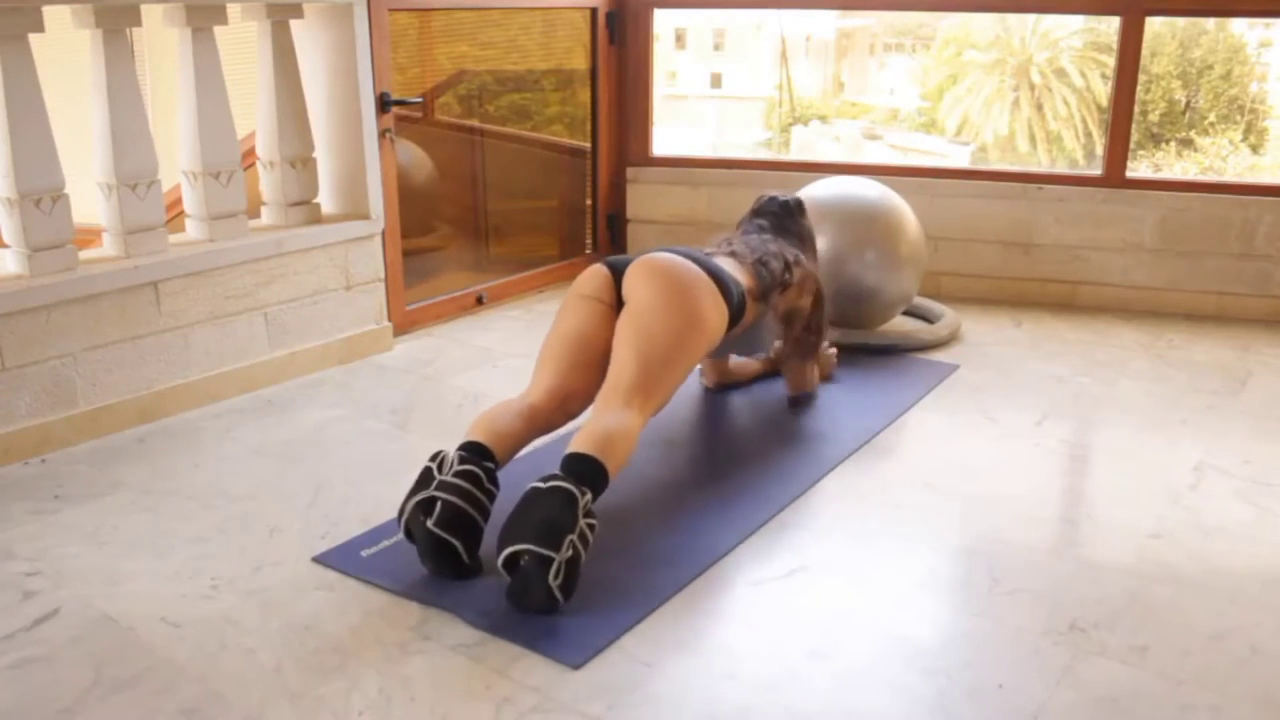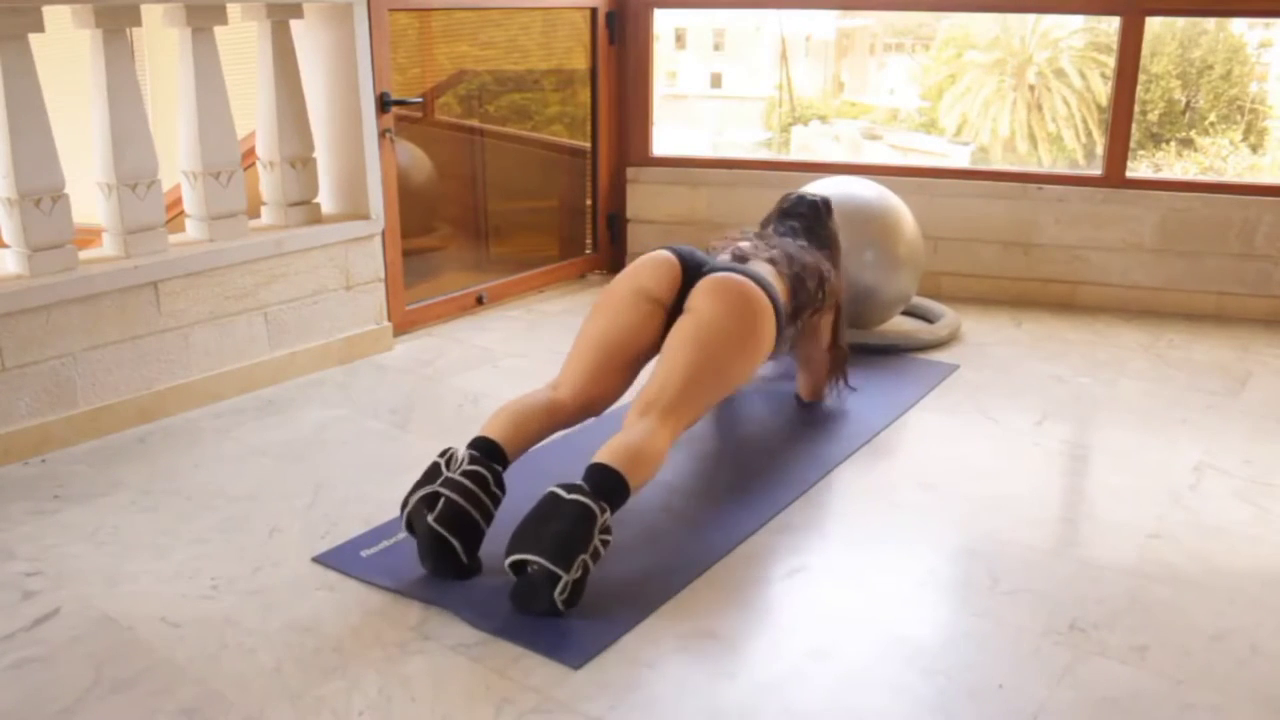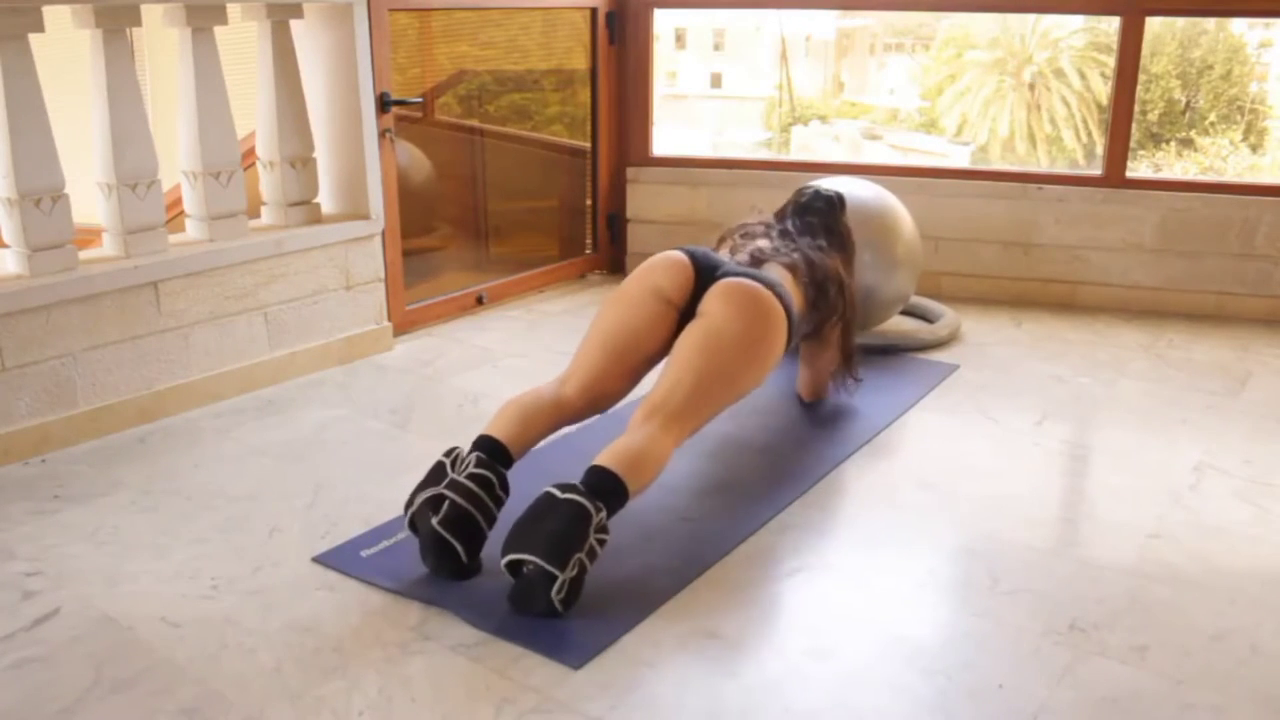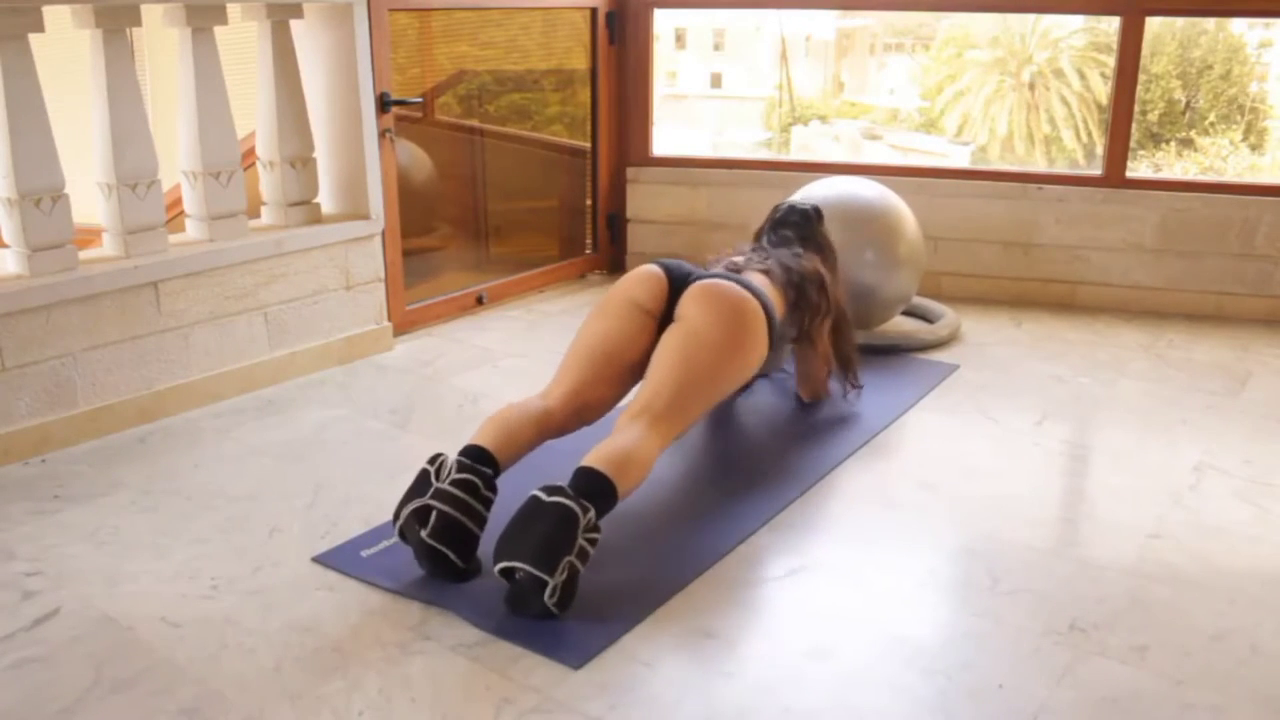
dt=0.3s
person 1, frame 1
left shoulder: (719, 253)
right shoulder: (797, 273)
left elbow: (713, 373)
right elbow: (800, 386)
left wrist: (767, 363)
right wrist: (815, 364)
left hip: (609, 272)
right hip: (676, 281)
left knee: (542, 400)
right knee: (624, 408)
left ankle: (464, 470)
right ankle: (565, 497)
person 1, frame 2
left shoulder: (740, 246)
right shoulder: (819, 280)
left elbow: (709, 362)
right elbow: (811, 391)
left wrist: (747, 360)
left hip: (664, 265)
right hip: (737, 301)
left knee: (567, 394)
right knee: (654, 420)
left ankle: (473, 469)
right ankle: (585, 507)
person 1, frame 3
left shoulder: (746, 233)
right shoulder: (831, 276)
right elbow: (812, 391)
right wrist: (811, 362)
left hip: (679, 266)
right hip: (752, 307)
left knee: (571, 392)
right knee: (657, 427)
left ankle: (476, 471)
right ankle: (583, 507)
person 1, frame 4
left shoulder: (734, 262)
right shoulder: (815, 281)
left elbow: (698, 361)
right elbow: (812, 390)
left wrist: (753, 366)
left hip: (655, 277)
right hip: (728, 309)
left knee: (555, 404)
right knee: (644, 427)
left ankle: (464, 476)
right ankle: (573, 509)
